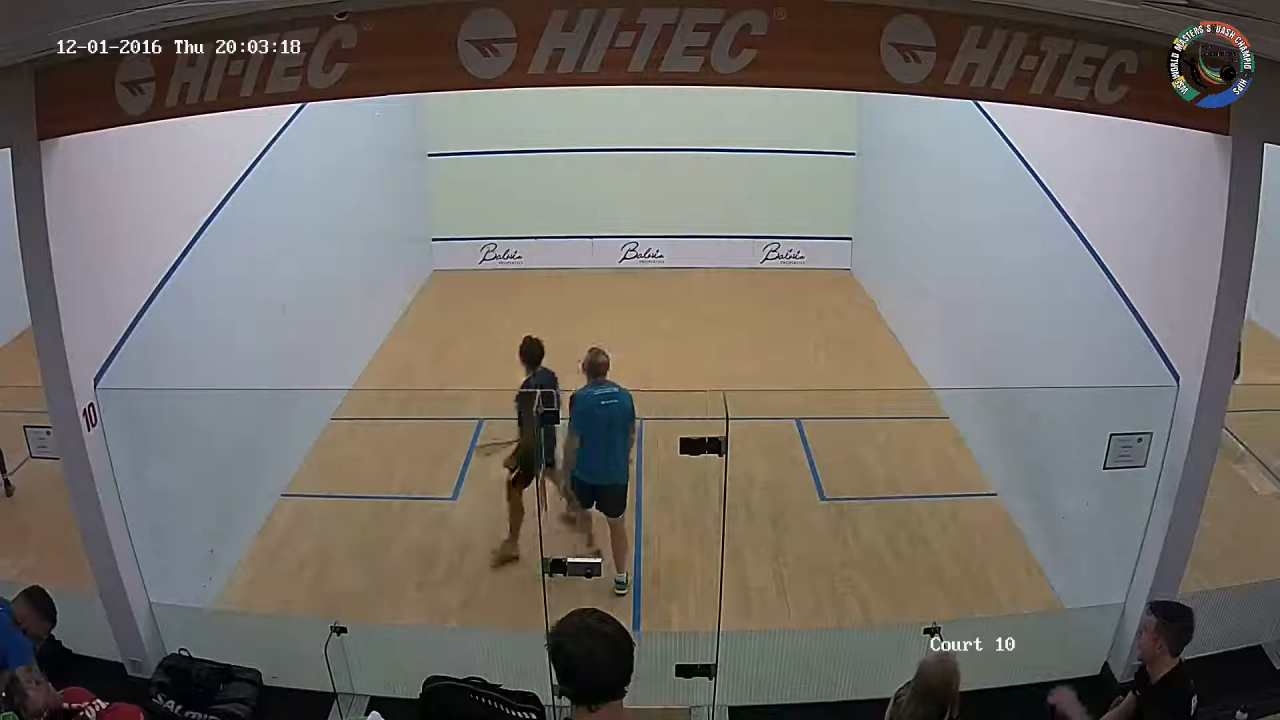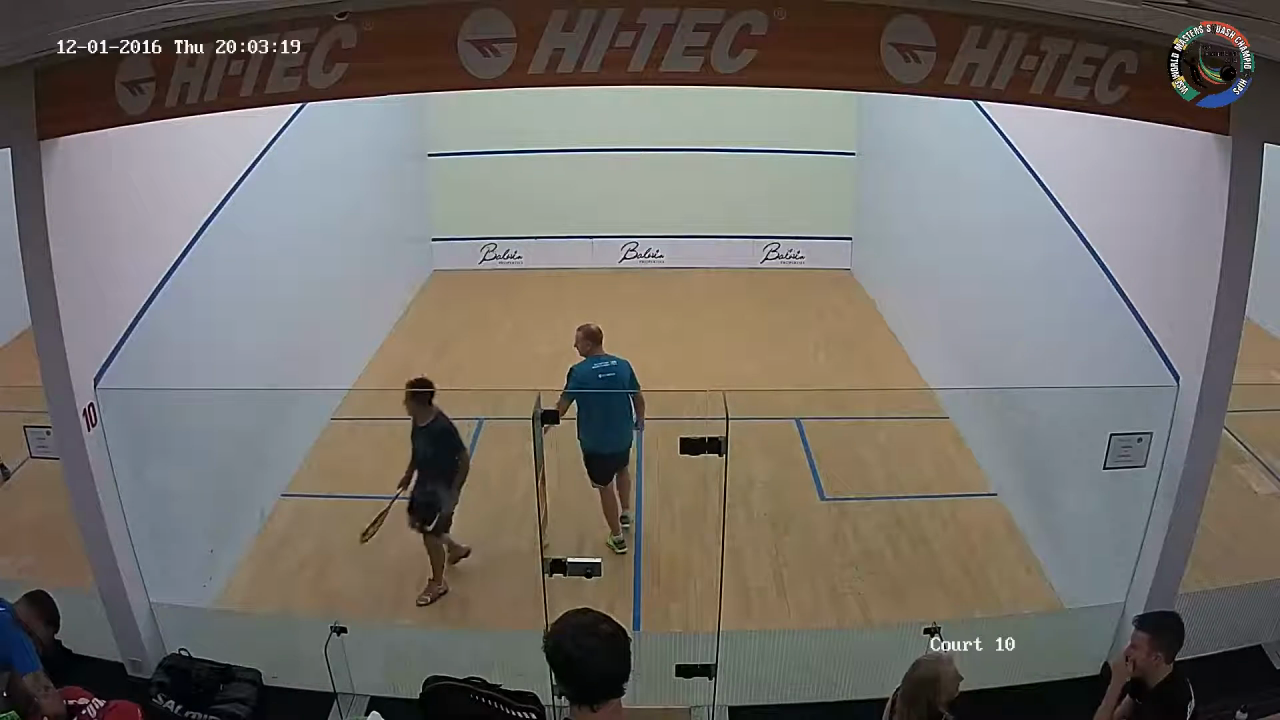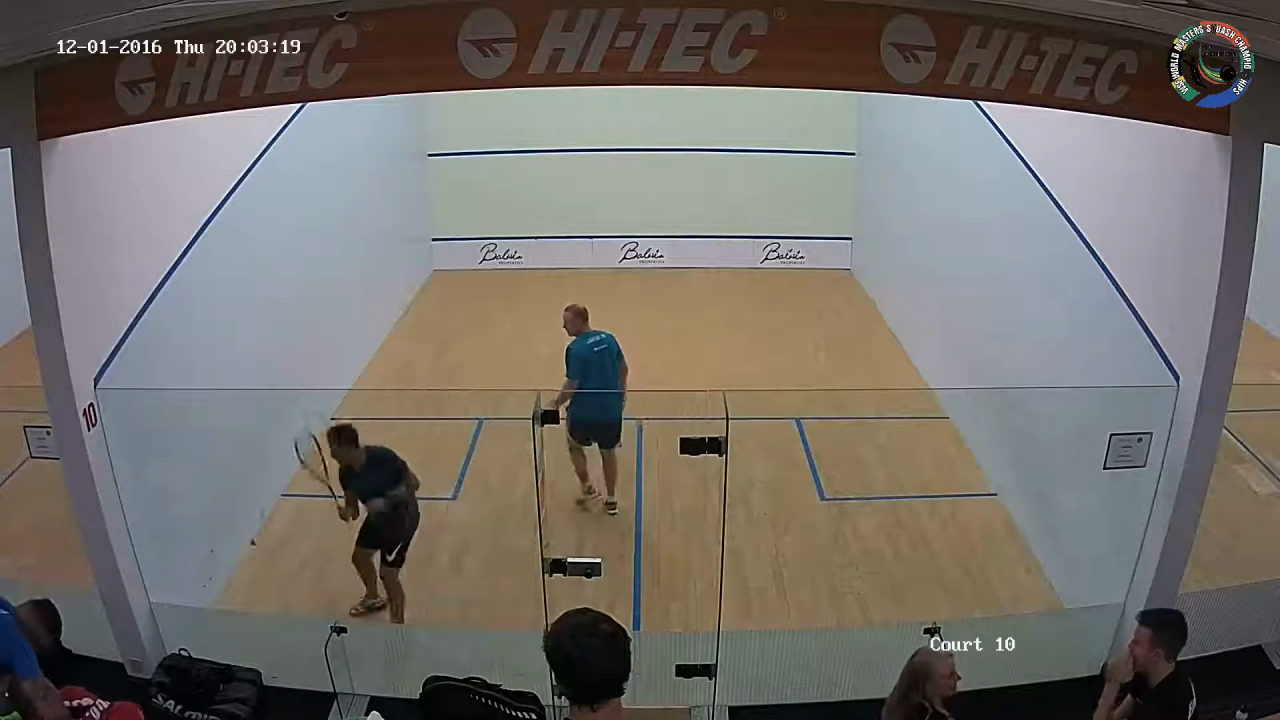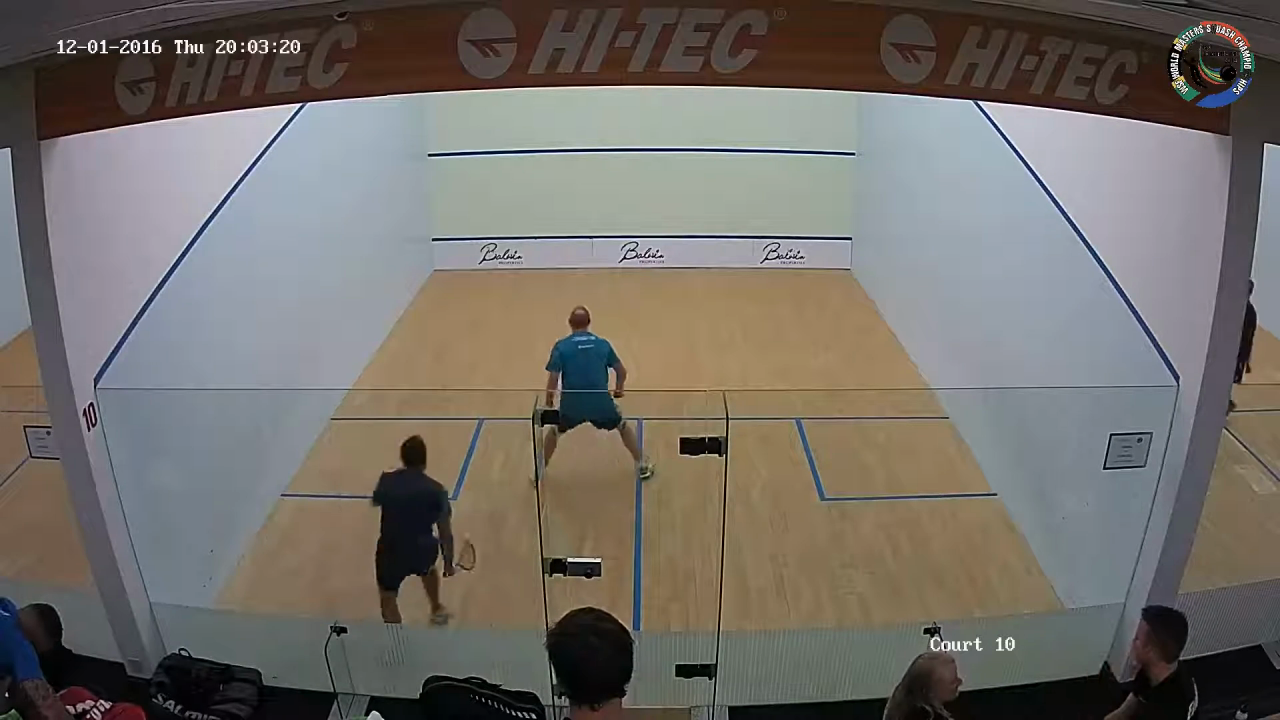
dt=0.5s
person 1, frame 1
left shoulder: (580, 398)
right shoulder: (623, 395)
left elbow: (573, 440)
right elbow: (632, 431)
left wrist: (566, 471)
right wrist: (625, 456)
left hip: (584, 471)
right hip: (616, 470)
left knee: (582, 508)
right knee: (616, 521)
left ankle: (590, 546)
right ankle: (620, 577)
person 1, frame 2
left shoulder: (579, 372)
right shoulder: (623, 365)
left elbow: (563, 406)
right elbow: (639, 398)
left wrist: (547, 425)
right wrist: (640, 419)
left hip: (595, 442)
right hip: (623, 436)
left knee: (605, 487)
right knee: (622, 470)
left ankle: (617, 537)
right ankle: (625, 514)
person 1, frame 3
left shoulder: (575, 349)
right shoulder: (609, 339)
left elbow: (572, 385)
right elbow: (624, 368)
left wrist: (557, 403)
right wrist: (620, 390)
left hip: (584, 410)
right hip: (611, 409)
left knee: (575, 446)
right knee: (608, 452)
left ankle: (587, 488)
right ankle: (611, 500)
person 1, frame 4
left shoulder: (561, 346)
right shoulder: (603, 344)
left elbow: (553, 378)
right elbow: (622, 370)
left wrist: (549, 399)
right wrist: (619, 389)
left hip: (573, 404)
right hip: (601, 402)
left knee: (553, 431)
right knee: (623, 427)
right ankle: (641, 466)
person 2, frame 1
left shoulder: (529, 388)
right shoulder: (549, 376)
left elbow: (530, 428)
left wrist: (515, 455)
left hip: (534, 445)
right hip: (548, 439)
left knee: (513, 491)
right knee: (553, 474)
left ankle: (510, 546)
person 2, frame 2
left shoulder: (443, 428)
right shoulder: (418, 419)
left elbow: (463, 461)
left wrist: (453, 494)
right wrist: (409, 473)
left hip: (440, 488)
right hip: (423, 483)
left knee: (431, 536)
right knee: (415, 522)
left ankle: (438, 583)
right ankle: (456, 549)
person 2, frame 3
left shoulder: (382, 456)
right shoulder: (346, 472)
left elbow: (413, 483)
right elbow: (352, 511)
left wrist: (385, 500)
right wrist: (348, 512)
left hip: (402, 518)
right hip: (378, 517)
left knee: (388, 574)
right knee: (359, 557)
left ankle: (399, 627)
right ankle: (373, 598)
person 2, frame 4
left shoulder: (387, 481)
right shoulder: (436, 490)
left elbow: (375, 501)
right elbow: (445, 531)
right wrist: (448, 562)
left hip: (390, 552)
right hip: (425, 550)
left knee: (387, 596)
right knee: (428, 570)
right ankle: (436, 610)
